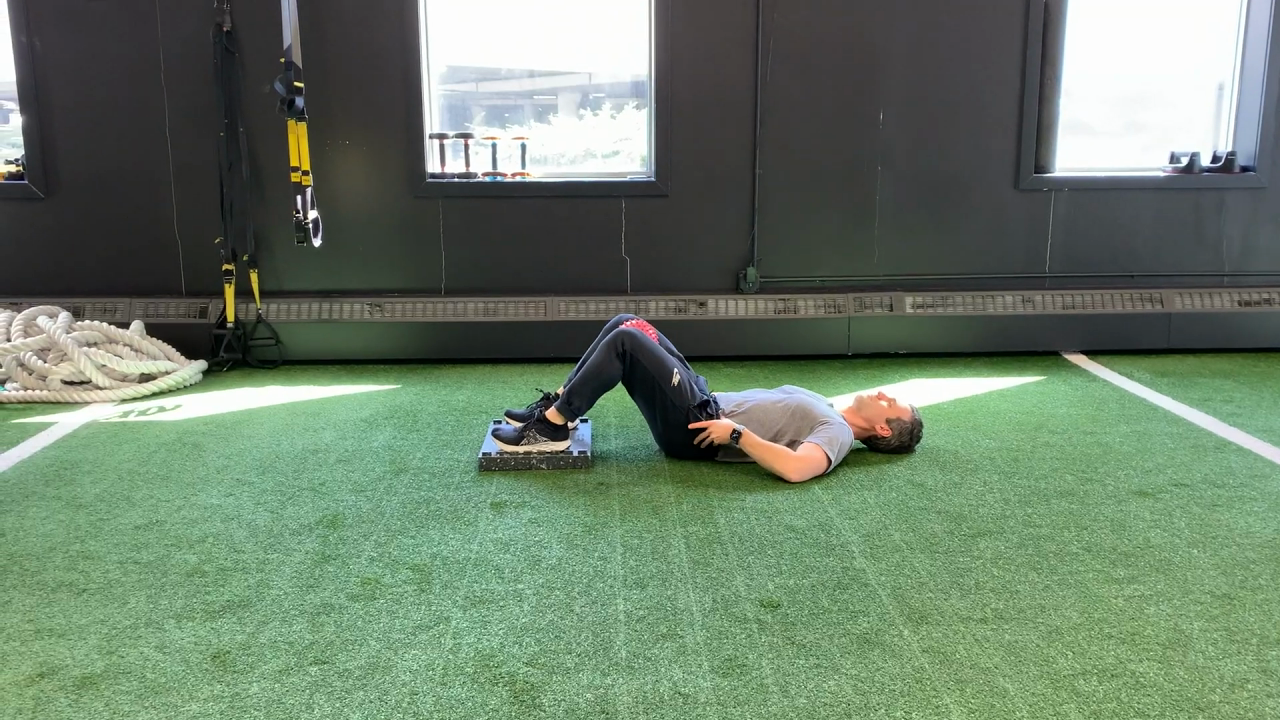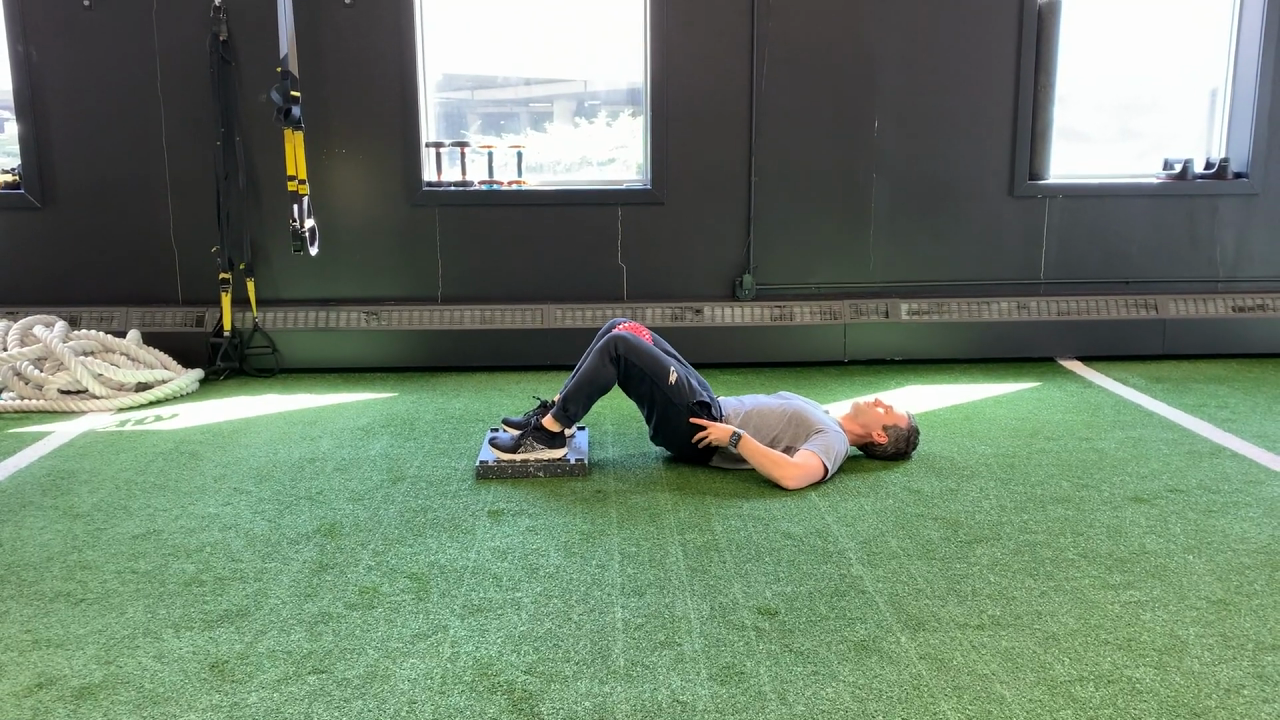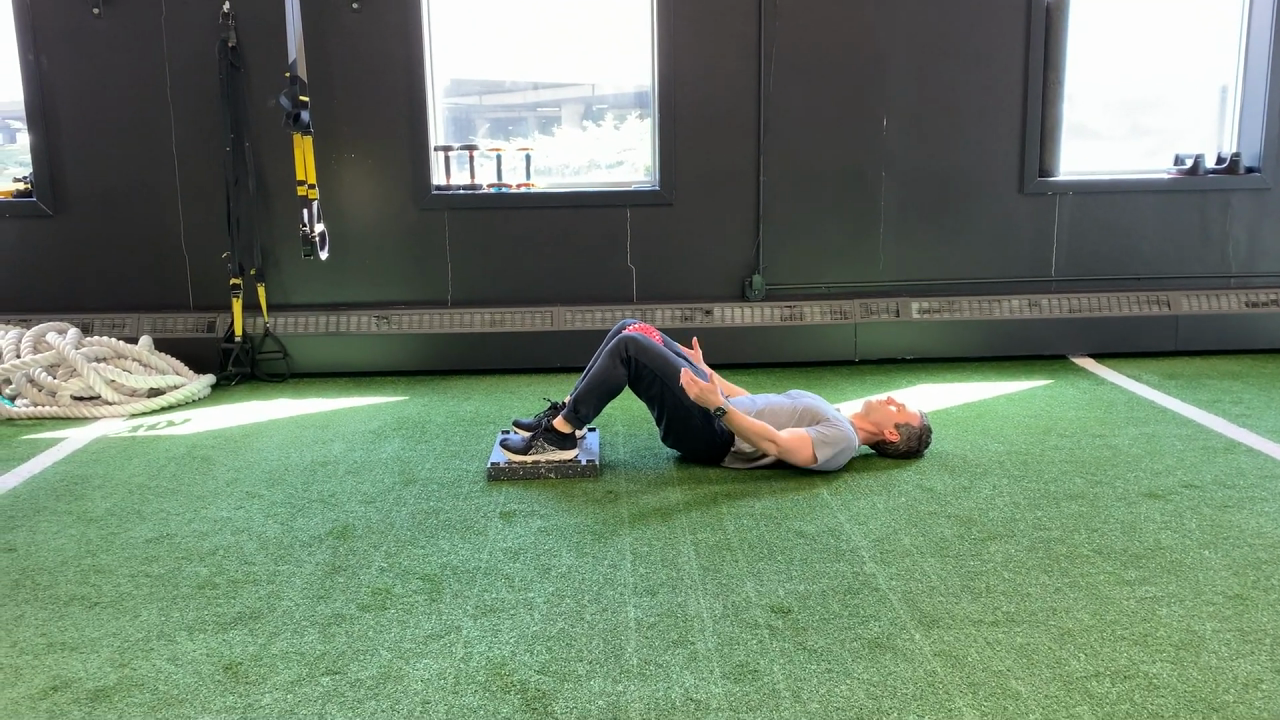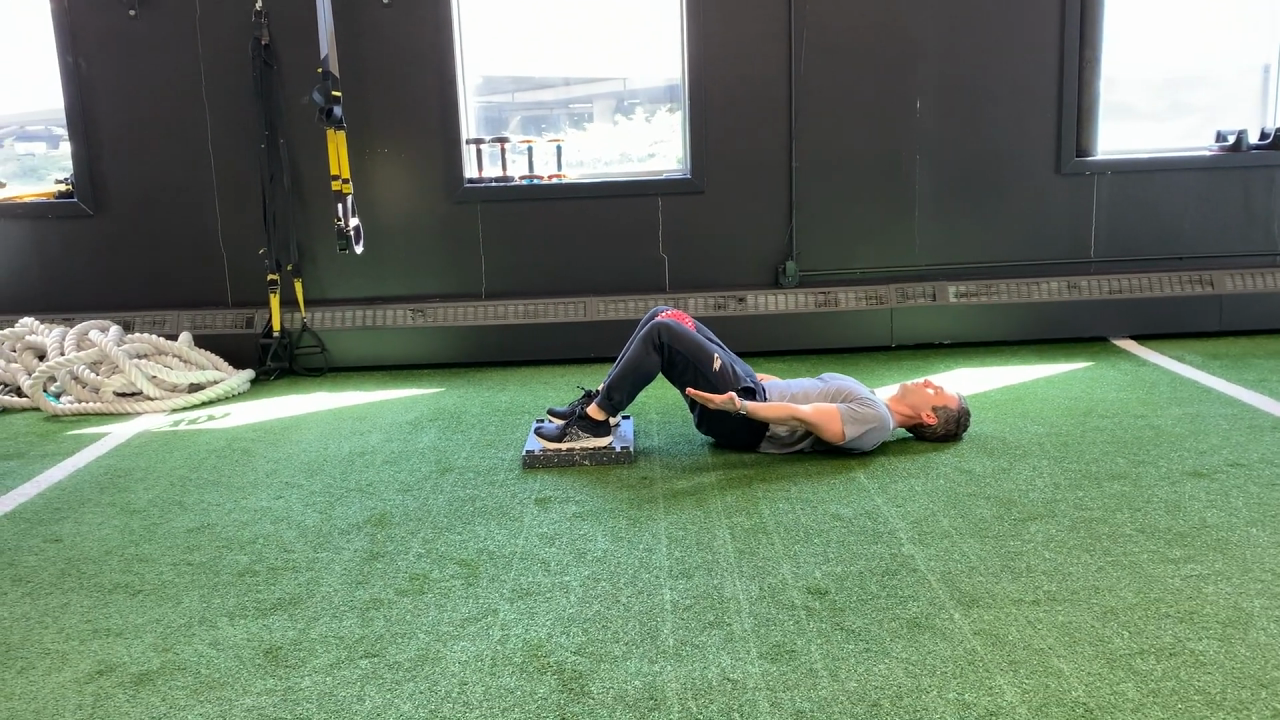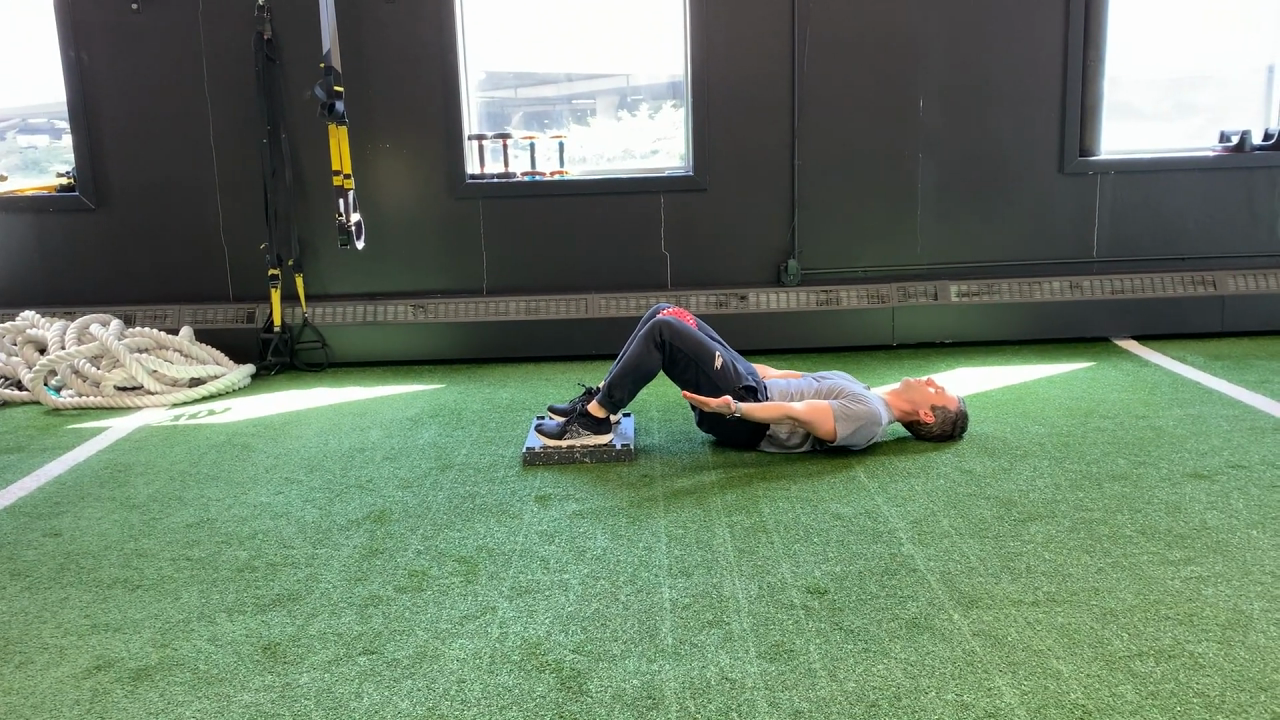
dt=1s
person 1, frame 1
left shoulder: (838, 434)
right shoulder: (824, 411)
left elbow: (794, 469)
left wrist: (736, 433)
left hip: (695, 425)
right hip: (707, 403)
left knee: (625, 340)
right knee: (626, 324)
left ankle: (551, 427)
right ankle: (557, 404)
person 1, frame 2
left shoulder: (833, 442)
right shoulder: (822, 420)
left elbow: (791, 476)
left wrist: (735, 437)
left hip: (698, 427)
right hip: (709, 408)
left knee: (618, 345)
right knee: (622, 329)
left ankle: (548, 434)
right ankle: (554, 411)
person 1, frame 3
left shoulder: (842, 440)
right shoulder: (833, 420)
left elbow: (774, 444)
left wrist: (716, 405)
right wrist: (704, 370)
left hip: (711, 434)
right hip: (719, 413)
left knee: (630, 346)
right knee: (632, 329)
left ankle: (559, 436)
right ankle: (564, 413)
person 1, frame 4
left shoulder: (875, 421)
right shoulder: (868, 402)
left elbow: (802, 416)
left wrist: (738, 406)
right wrist: (748, 381)
left hip: (745, 422)
right hip: (752, 391)
left knee: (661, 333)
right knee: (664, 317)
left ankle: (593, 422)
right ankle: (599, 400)
person 1, frame 5
left shoulder: (870, 417)
right shoulder: (863, 395)
left elbow: (797, 414)
left wrist: (732, 408)
right wrist: (750, 369)
left hip: (747, 419)
right hip: (753, 387)
left knee: (664, 330)
right knee: (665, 315)
left ankle: (594, 420)
right ankle: (601, 397)
